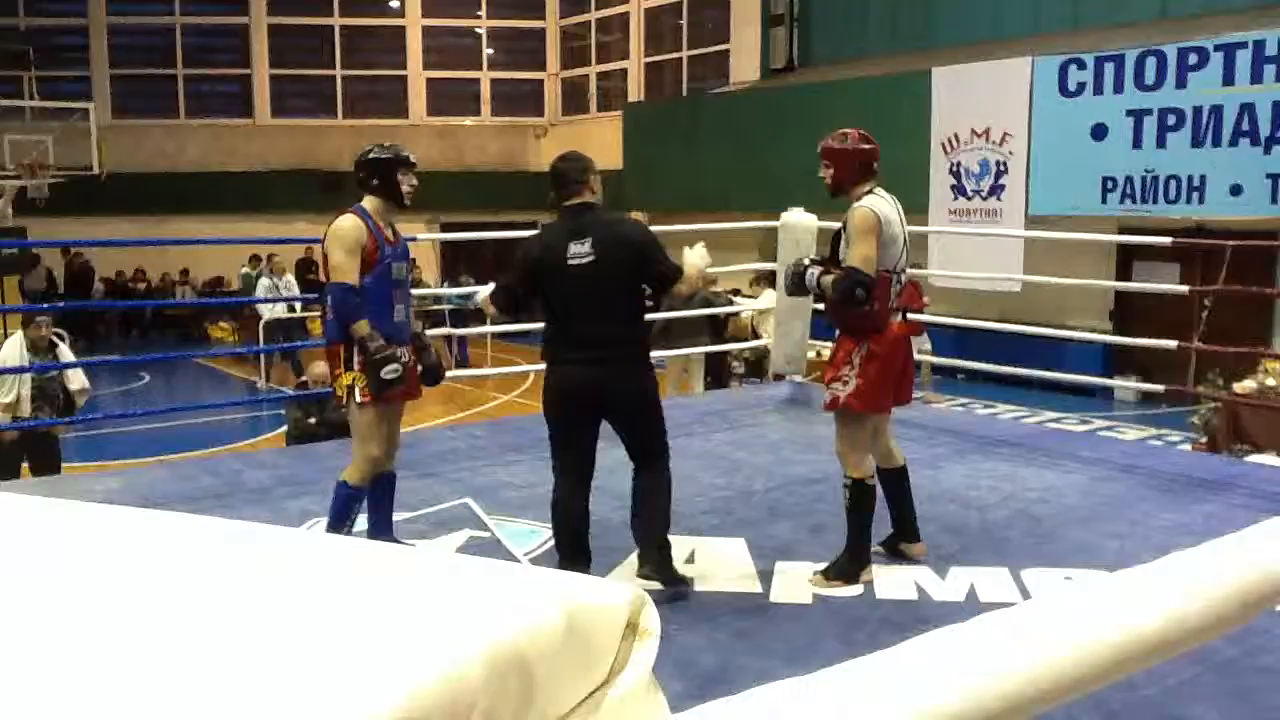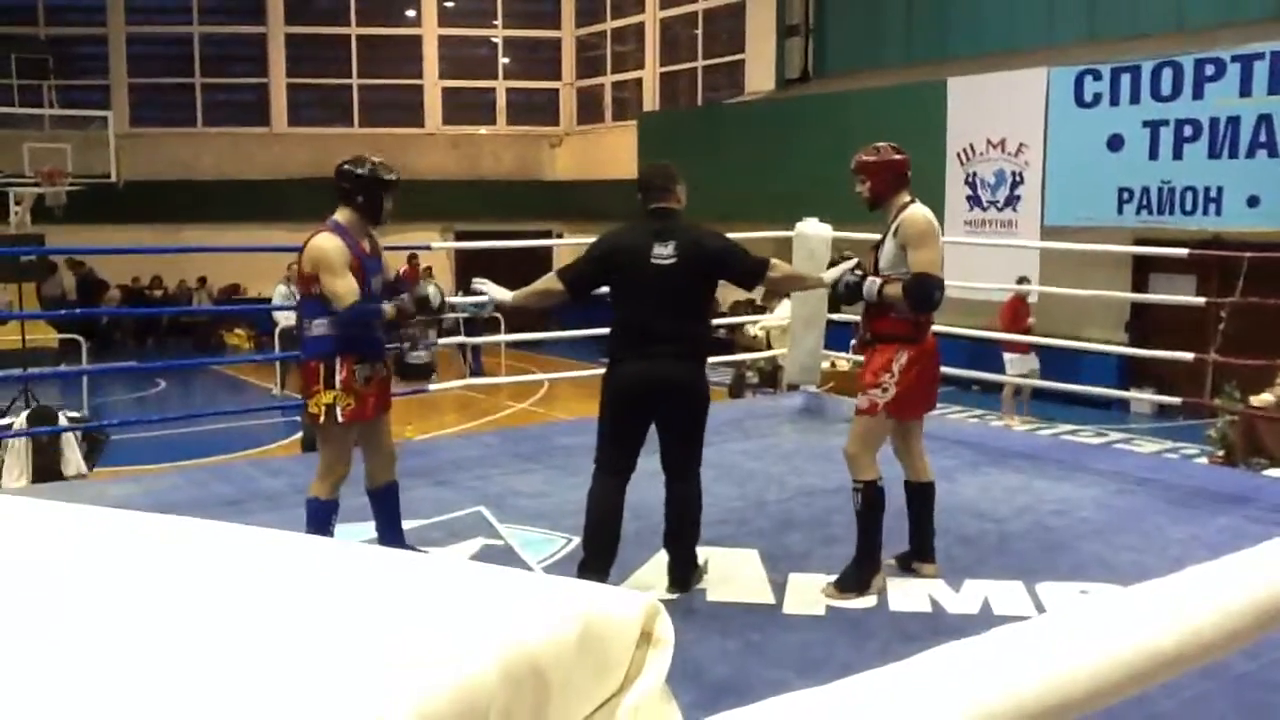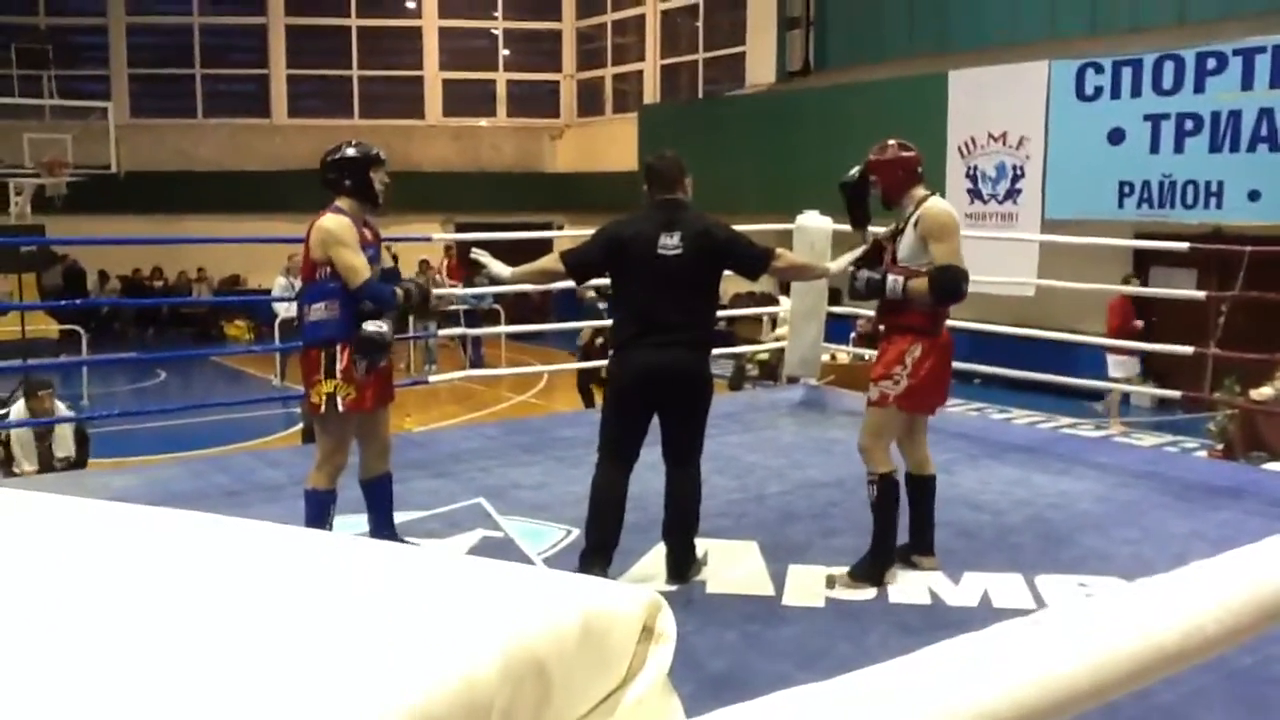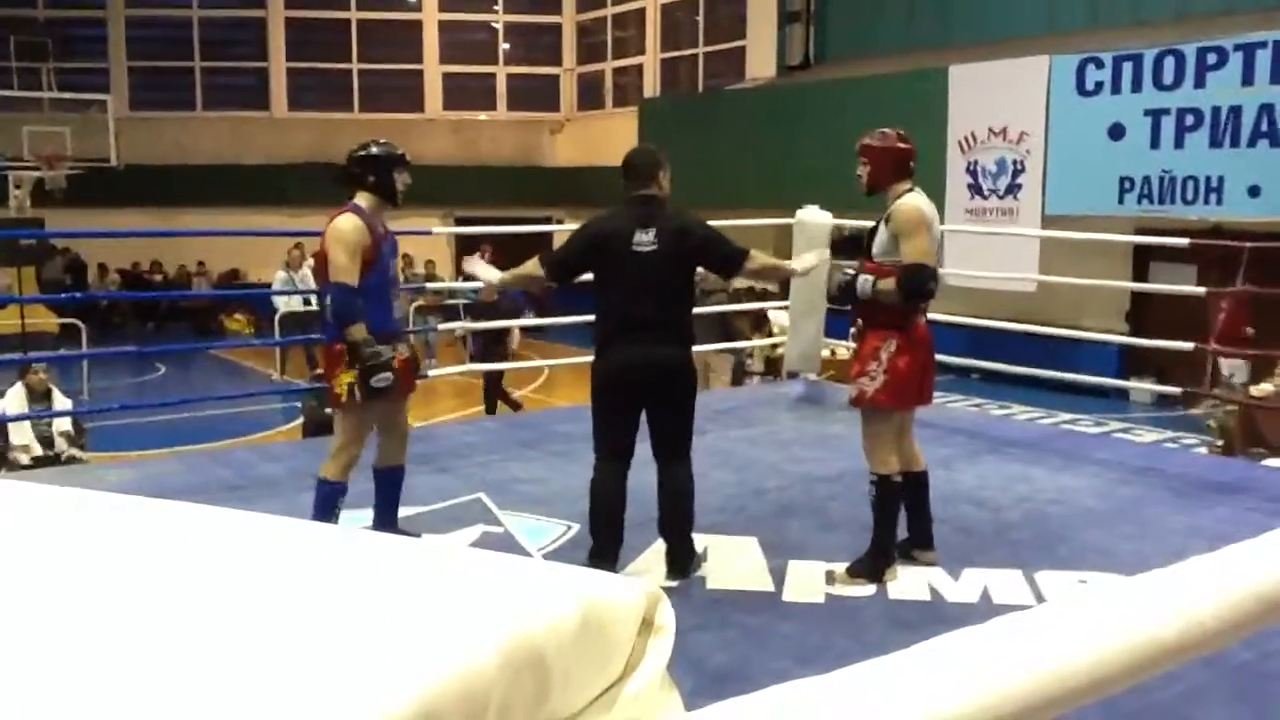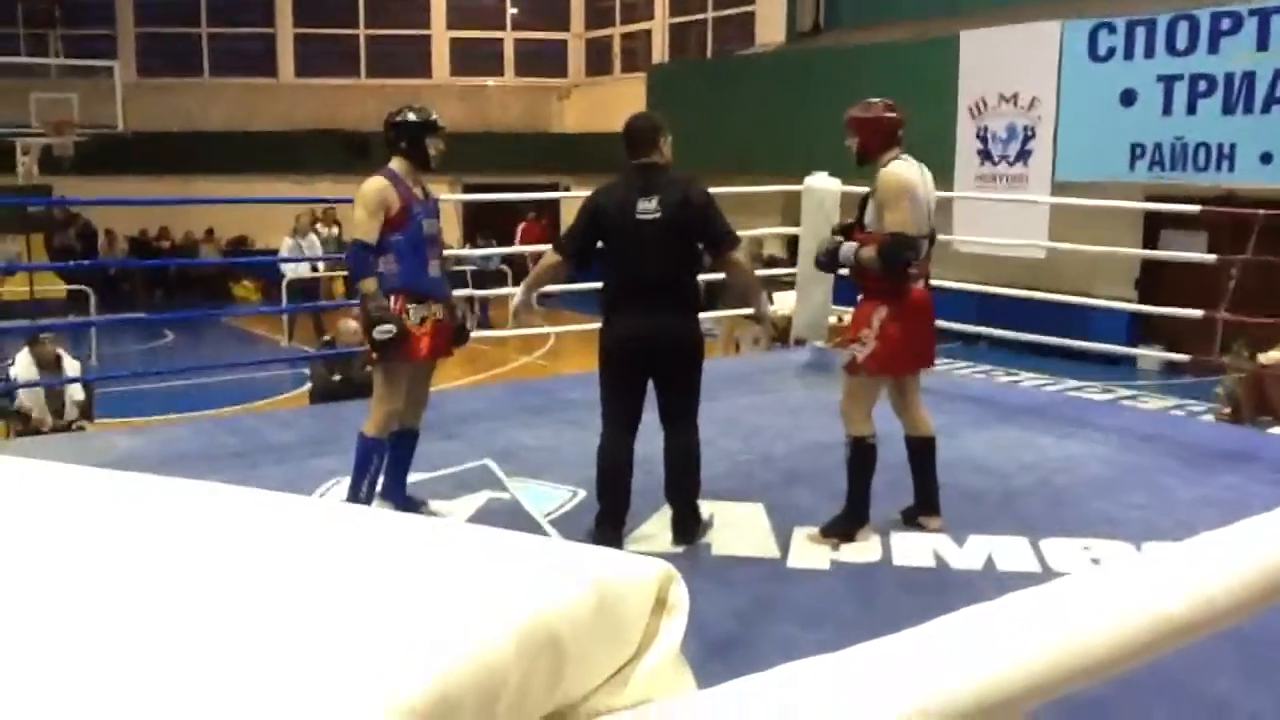
dt=1s
person 1, frame 1
left shoulder: (863, 212)
right shoulder: (887, 203)
left elbow: (856, 287)
left wrist: (810, 278)
right wrist: (830, 272)
left hip: (867, 342)
right hip: (889, 333)
left knee: (852, 451)
right knee: (879, 439)
left ankle: (855, 560)
right ankle: (907, 537)
person 1, frame 2
left shoulder: (914, 220)
right shoulder: (901, 221)
left elbow: (925, 294)
left wrist: (869, 286)
right wrist: (860, 279)
left hip: (901, 353)
right hip: (899, 350)
left knee: (859, 452)
right knee: (909, 451)
left ankle: (866, 568)
right ankle: (922, 554)
person 1, frame 3
left shoulder: (935, 214)
right shoulder: (906, 218)
left elbow: (952, 286)
right elbow: (870, 266)
left wrist: (888, 285)
right wrist: (858, 216)
left hip: (915, 346)
right hip: (903, 342)
left knee: (873, 444)
right knee: (912, 444)
left ankle: (880, 560)
right ankle: (921, 546)
person 1, frame 4
left shoulder: (907, 209)
right shoulder: (909, 206)
left elbow: (920, 284)
left wrist: (861, 286)
right wrist: (864, 258)
left hip: (891, 340)
right hip: (901, 337)
left knee: (878, 447)
right knee: (901, 440)
left ankle: (880, 558)
right ankle: (920, 540)
person 1, frame 5
left shoulder: (891, 178)
right shoulder: (917, 172)
left elbow: (896, 254)
left wrist: (847, 252)
right wrist: (859, 238)
left hip: (888, 305)
right hip: (912, 299)
left knee: (854, 408)
right knee: (909, 403)
left ankle: (855, 519)
right ankle: (927, 508)
person 2, frame 1
left shoulder: (538, 245)
right shoulder: (629, 232)
left elbow: (501, 307)
right elbow: (681, 288)
left wrist: (484, 299)
right wrist: (697, 264)
left hip: (566, 378)
right hip: (627, 373)
left knee: (572, 477)
right knee: (652, 463)
left ankle: (573, 571)
right ankle: (655, 560)
person 2, frame 2
left shoulder: (617, 242)
right shoulder: (705, 241)
left elbow: (558, 285)
right elbow: (772, 274)
left wrist: (510, 298)
right wrist: (821, 280)
left hip: (628, 374)
right hip: (685, 376)
left knee: (610, 474)
right knee: (683, 474)
left ankle: (593, 573)
right ankle: (682, 570)
person 2, frame 3
left shoulder: (622, 232)
right shoulder: (710, 232)
left elbow: (561, 266)
right elbow: (777, 263)
left wrist: (509, 273)
right wrist: (829, 270)
left hip: (633, 364)
right hip: (689, 366)
left knee: (613, 463)
right knee: (683, 464)
left ankle: (595, 563)
right ankle: (681, 562)
person 2, frame 4
left shoulder: (601, 228)
right shoulder: (686, 227)
left elbow: (544, 271)
right elbow: (747, 264)
left wrist: (499, 279)
right wrist: (795, 268)
left hip: (616, 361)
right hip: (671, 360)
left knee: (611, 461)
right knee: (674, 460)
left ankle: (603, 559)
right ankle: (680, 558)
person 2, frame 5
left shoulder: (606, 197)
right shoulder: (690, 193)
left elbow: (561, 257)
right elbow: (730, 257)
left wrist: (526, 291)
right wrist: (757, 297)
left hip: (623, 327)
right hip: (677, 326)
left knee: (617, 429)
right knee: (681, 427)
left ankle: (609, 527)
right ankle: (686, 523)
person 3, frame 1
left shoulder: (392, 231)
right shoulder: (350, 227)
right elbow: (345, 301)
left wrist: (420, 346)
right wrist: (377, 352)
left hip: (393, 353)
right hip: (360, 357)
left knee: (387, 450)
right knee: (368, 455)
left ankle: (380, 537)
person 3, frame 2
left shoulder: (368, 240)
right shoulder: (329, 246)
left elbow: (385, 294)
right elbow: (354, 314)
left wrist: (406, 323)
right wrist: (405, 306)
left hip: (367, 364)
right hip: (334, 370)
left knee: (383, 456)
right knee: (333, 469)
left ankle: (392, 544)
person 3, frame 3
left shoulder: (368, 229)
right shoulder: (332, 226)
left elbow: (388, 285)
right elbow: (368, 292)
left wrist: (384, 320)
right wrist: (409, 294)
left hip: (368, 354)
right hip: (334, 357)
left knee: (377, 447)
right knee: (332, 457)
left ankle: (384, 536)
person 3, frame 4
left shoulder: (380, 226)
right shoulder: (348, 226)
right elbow: (341, 300)
left wrist: (400, 348)
right wrist: (367, 354)
left hip: (388, 348)
right hip: (358, 354)
left knee: (396, 437)
right knee: (348, 449)
left ankle: (385, 526)
person 3, frame 5
left shoulder: (423, 192)
right shoulder: (379, 188)
right elbow: (359, 255)
left wrist: (450, 307)
right wrist: (375, 308)
left hip: (428, 312)
right hip: (397, 313)
left knee: (413, 407)
right knee: (386, 410)
left ankle: (394, 492)
right ankle: (358, 503)
